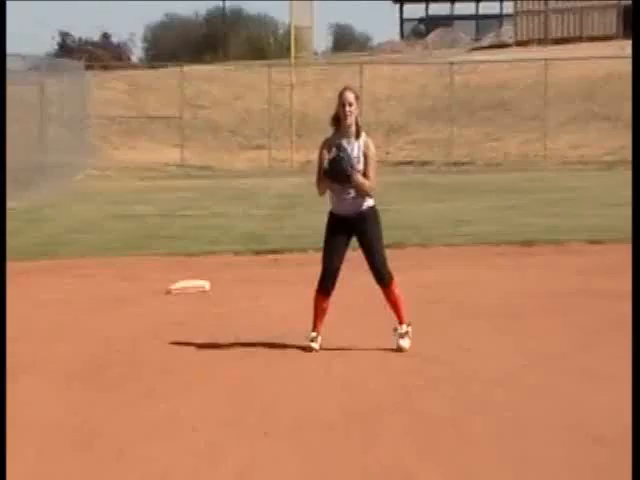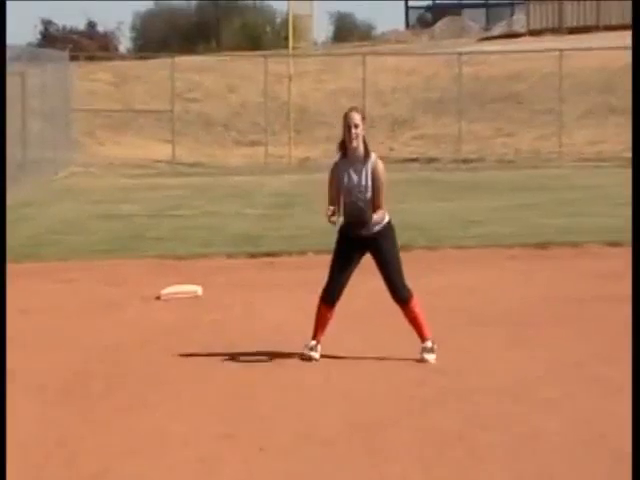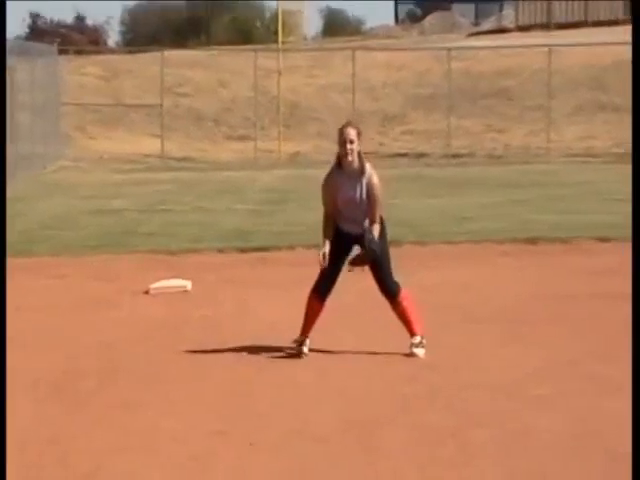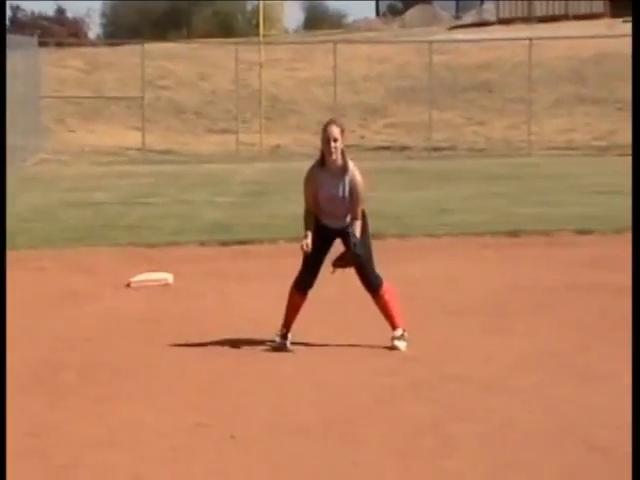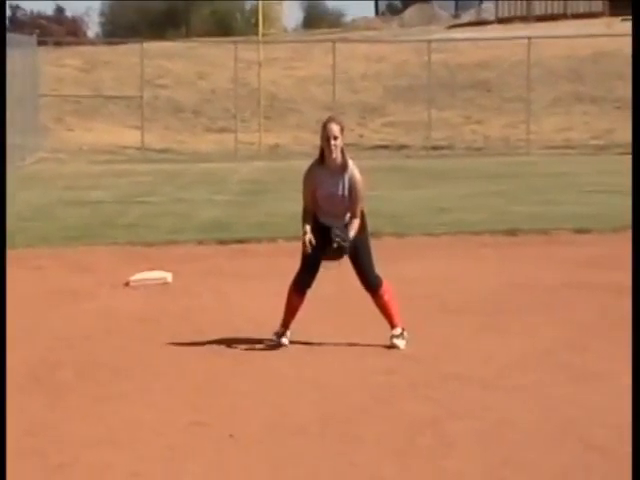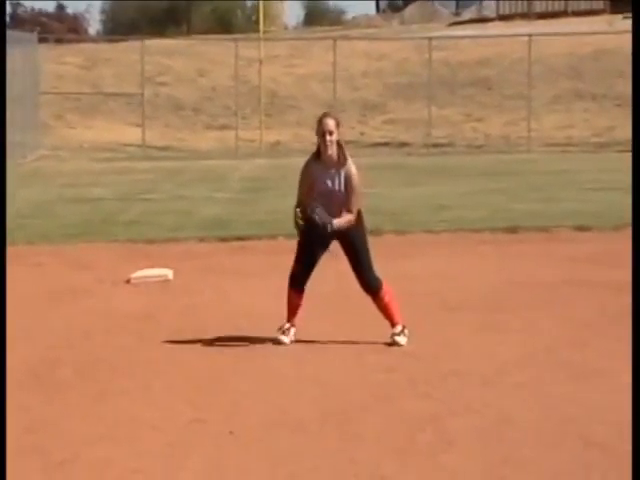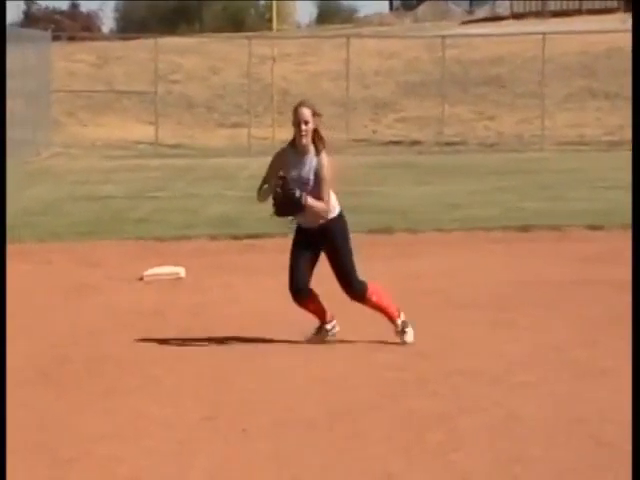
dt=0.2s
person 1, frame 1
left shoulder: (366, 144)
right shoulder: (327, 145)
left elbow: (371, 189)
right elbow: (320, 187)
left wrist: (352, 174)
right wrist: (328, 170)
left hip: (365, 215)
right hip: (338, 217)
left knee: (381, 272)
right knee: (328, 275)
left ankle: (403, 325)
right ankle: (315, 332)
person 1, frame 2
left shoulder: (375, 166)
right shoulder: (337, 169)
left elbow: (382, 211)
right elbow: (334, 207)
left wrist: (368, 221)
right wrist: (332, 214)
left hip: (379, 231)
right hip: (350, 233)
left knee: (398, 289)
right knee: (333, 287)
left ankle: (427, 341)
right ankle: (315, 341)
person 1, frame 3
left shoulder: (371, 178)
right shoulder: (332, 179)
left elbow: (375, 220)
right elbow: (329, 216)
left wrist: (373, 244)
right wrist: (326, 244)
left hip: (369, 230)
right hip: (343, 231)
left knee: (387, 284)
right knee: (324, 281)
left ankle: (417, 336)
right ankle: (304, 336)
person 1, frame 4
left shoulder: (353, 176)
right shoulder: (314, 175)
left elbow: (357, 217)
right elbow: (310, 210)
left wrist: (355, 242)
right wrist: (308, 234)
left hip: (350, 225)
right hip: (324, 225)
left knee: (369, 277)
right knee: (306, 276)
left ankle: (399, 330)
right ankle: (285, 330)
person 1, frame 5
left shoulder: (353, 174)
right shoulder: (313, 173)
left elbow: (356, 216)
right elbow: (308, 208)
left wrist: (348, 239)
right wrist: (306, 231)
left hip: (350, 225)
right hip: (322, 224)
left knee: (369, 278)
right knee: (304, 275)
left ankle: (397, 328)
right ankle: (284, 328)
person 1, frame 6
left shoulder: (349, 170)
right shoulder: (309, 167)
left elbow: (351, 214)
right elbow: (302, 202)
left wrist: (331, 224)
right wrist: (298, 215)
left hip: (347, 225)
right hip: (317, 225)
left knee: (368, 280)
right knee: (297, 275)
left ankle: (398, 326)
right ankle: (290, 324)
person 1, frame 7
left shoulder: (321, 161)
right shoulder: (283, 157)
left elbow: (324, 209)
right elbow: (260, 195)
left wrist: (302, 199)
right wrist: (271, 189)
left hip: (330, 225)
right hip: (306, 228)
left knee: (352, 287)
right knee: (298, 289)
left ankle: (397, 318)
right ankle: (327, 321)
